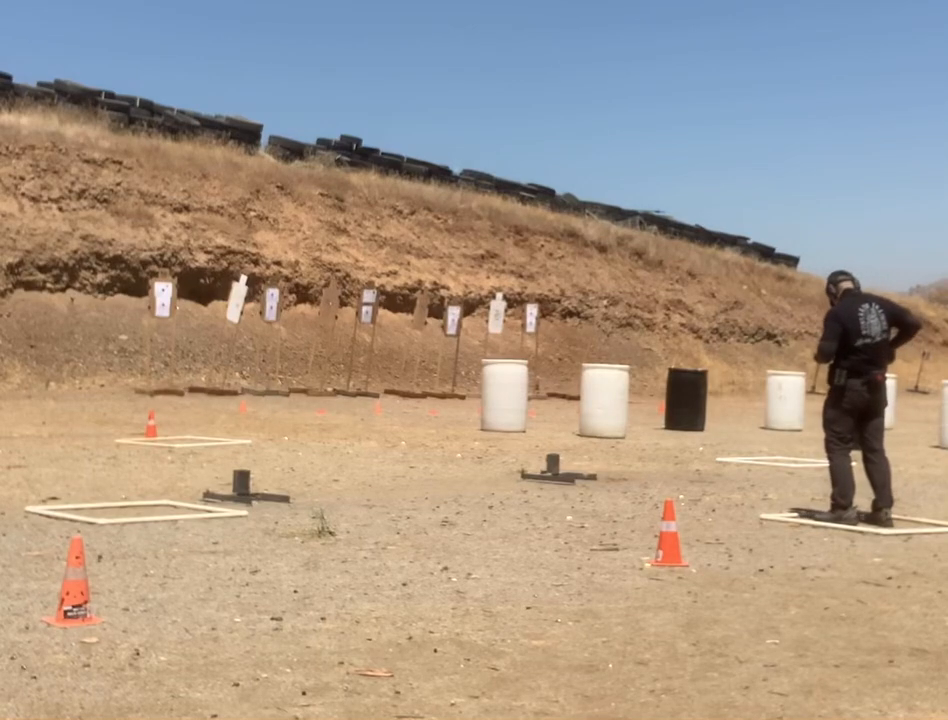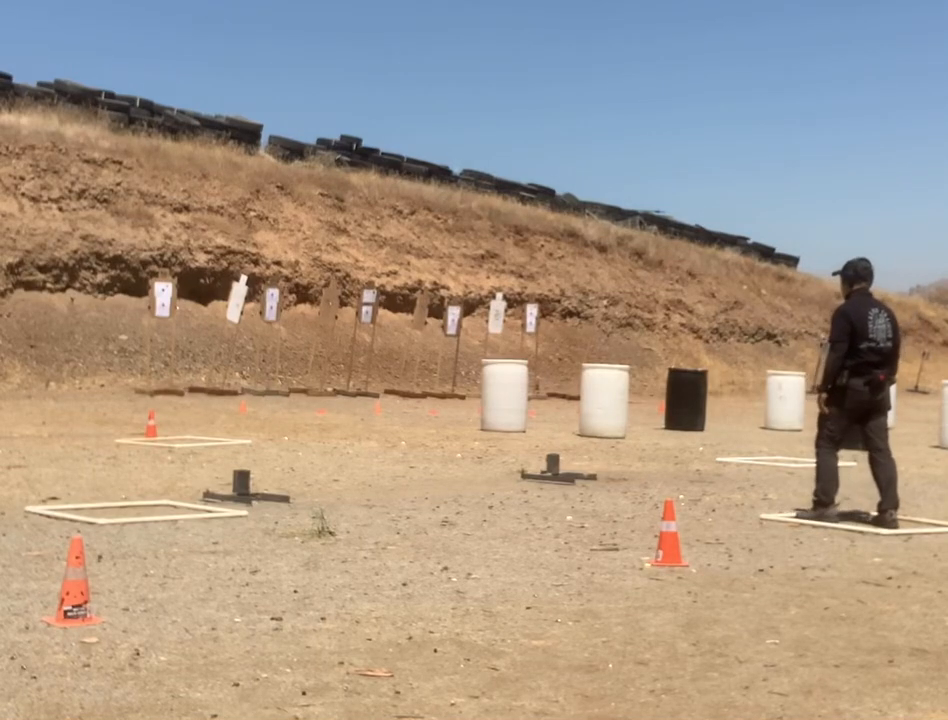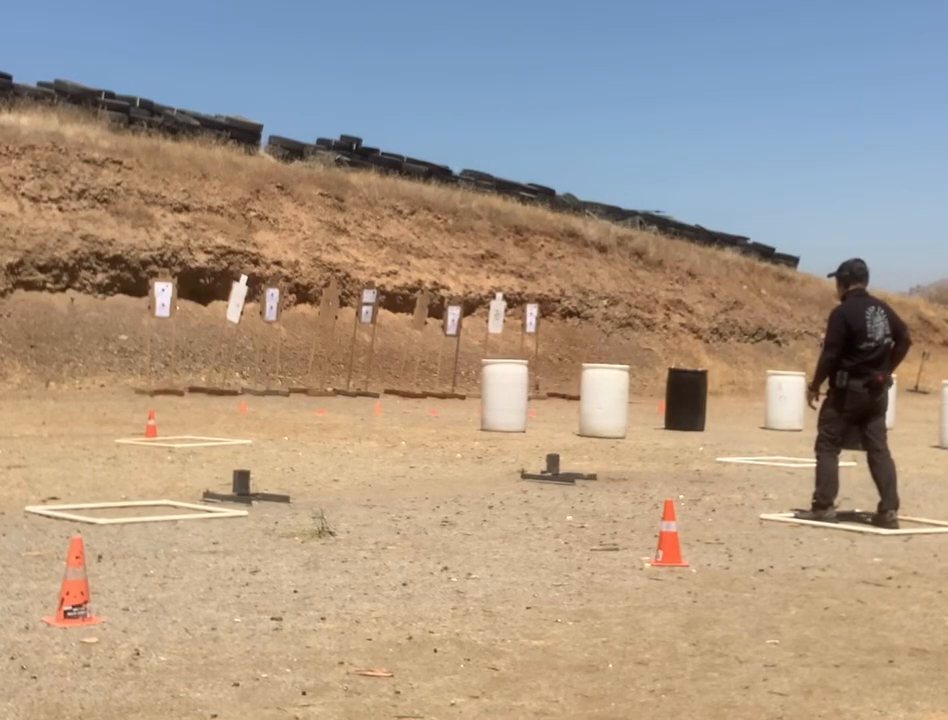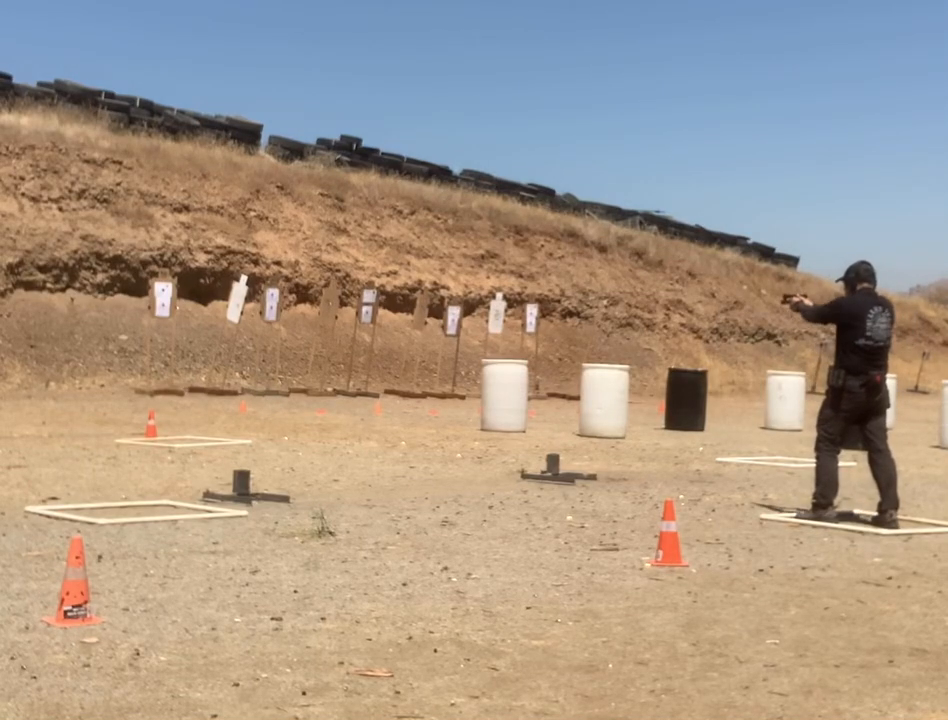
dt=1s
person 1, frame 1
left shoulder: (838, 312)
right shoulder: (881, 304)
left elbow: (826, 351)
right elbow: (913, 323)
left wrist: (819, 357)
right wrist: (891, 346)
left hip: (847, 387)
right hip: (876, 387)
left knee: (838, 448)
right knee: (874, 449)
left ankle: (843, 509)
right ankle: (883, 509)
person 1, frame 2
left shoulder: (846, 311)
right shoulder: (887, 313)
left elbow: (837, 354)
right elbow: (894, 353)
left wrist: (824, 389)
left hip: (849, 388)
right hip: (878, 390)
left knee: (827, 445)
right knee: (880, 449)
left ankle: (825, 505)
right ankle: (888, 510)
person 1, frame 3
left shoulder: (843, 312)
right shoulder: (883, 309)
left elbow: (830, 354)
right elbow: (904, 340)
left wrist: (815, 386)
left hip: (848, 389)
right hip: (877, 390)
left knee: (827, 447)
right knee: (879, 449)
left ankle: (823, 507)
right ankle: (889, 511)
person 1, frame 4
left shoulder: (847, 305)
right shoulder: (886, 307)
left elbow: (816, 315)
left wrist: (802, 305)
right wrist: (810, 306)
left hip: (847, 387)
right hip: (876, 388)
left knee: (827, 446)
right knee: (879, 449)
left ankle: (823, 507)
right ankle: (889, 511)
